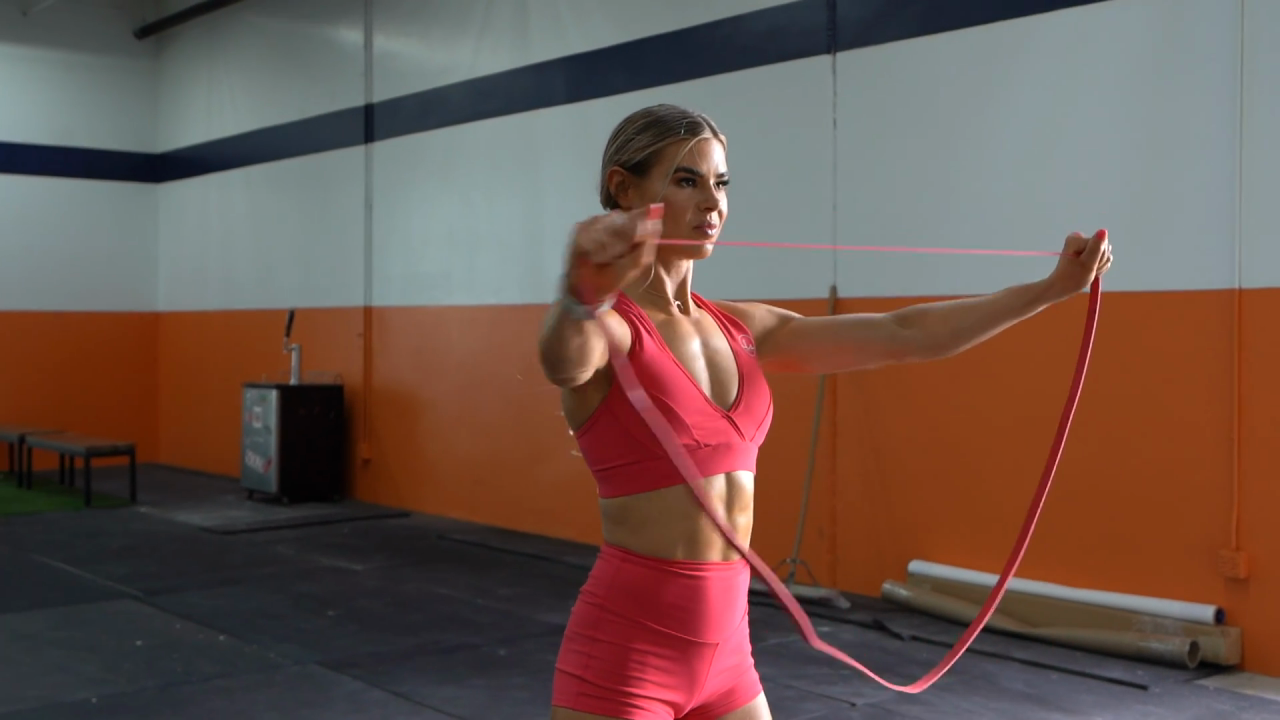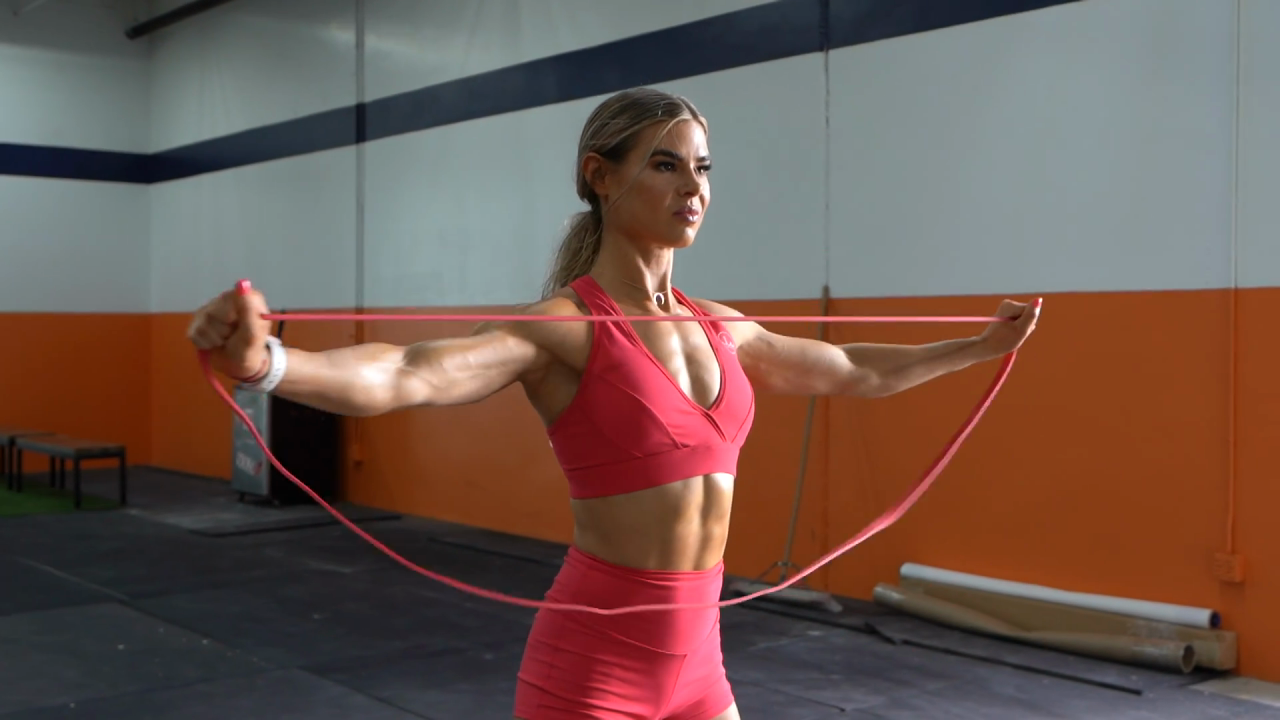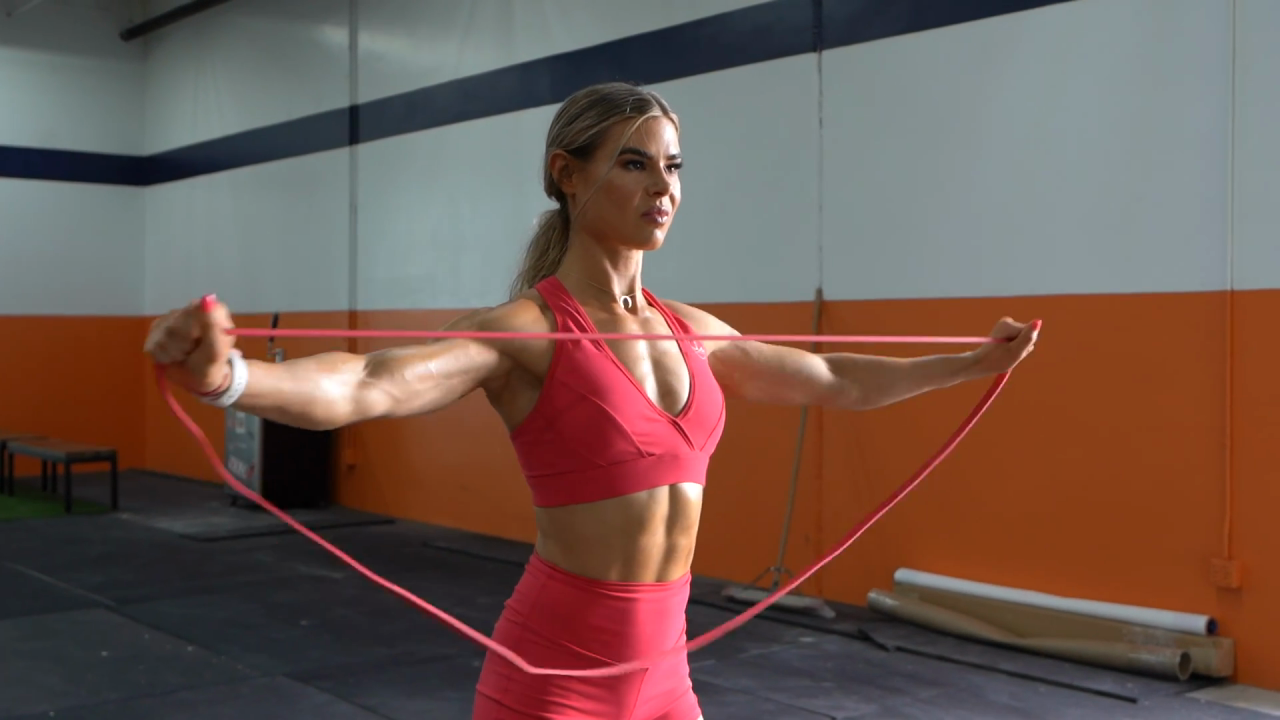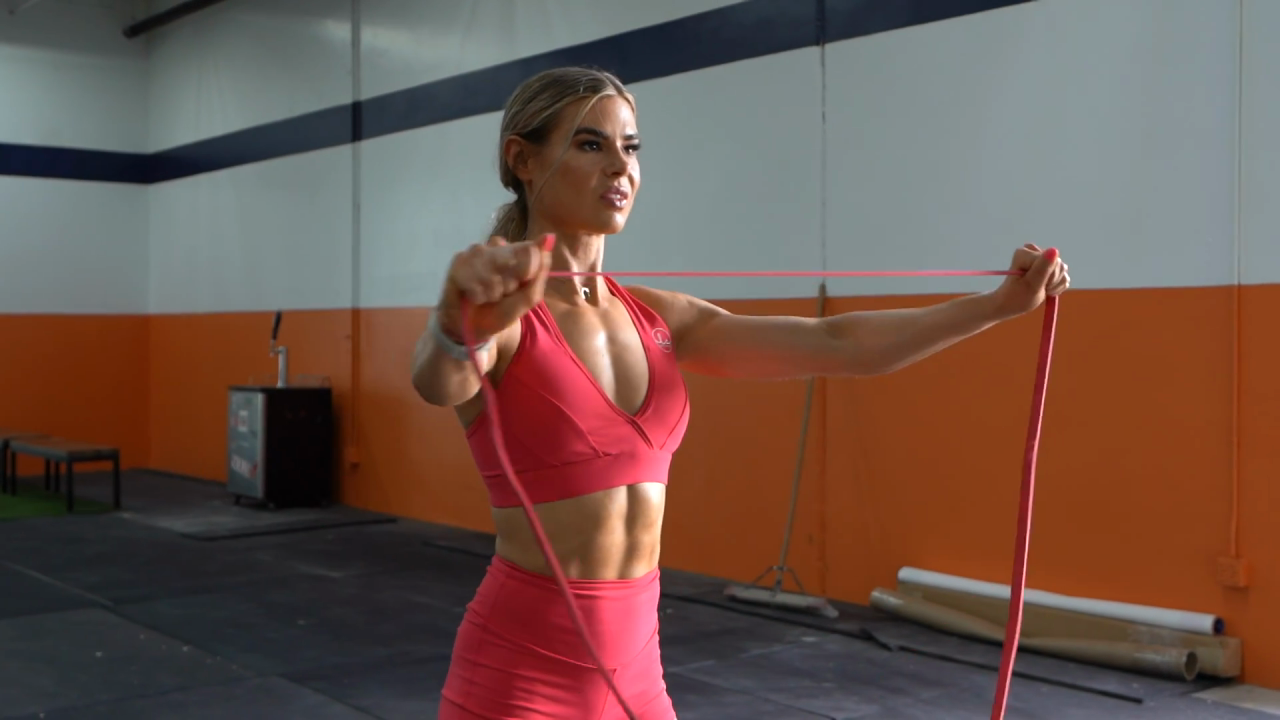
dt=0.5s
person 1, frame 1
left shoulder: (739, 329)
right shoulder: (600, 328)
left elbow: (903, 336)
right elbow: (568, 356)
left wrist: (1053, 286)
right wrist: (586, 289)
left hip: (721, 655)
right hip: (620, 659)
person 1, frame 2
left shoulder: (716, 325)
right shoulder: (557, 326)
left elbow: (856, 371)
right elbow: (403, 375)
left wrist: (984, 347)
right wrist: (263, 363)
person 1, frame 3
left shoulder: (687, 331)
right shoulder: (520, 330)
left elbow: (835, 380)
right elbow: (366, 387)
left wrist: (976, 361)
right wrist: (226, 374)
person 1, frame 4
left shoulder: (658, 317)
right shoulder: (473, 322)
left elbow: (837, 344)
right elbow: (442, 377)
left wrist: (1001, 303)
right wrist: (465, 319)
